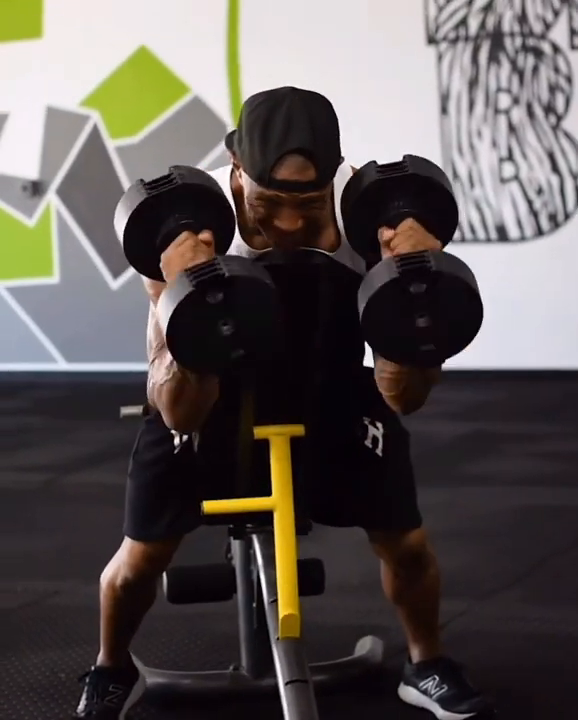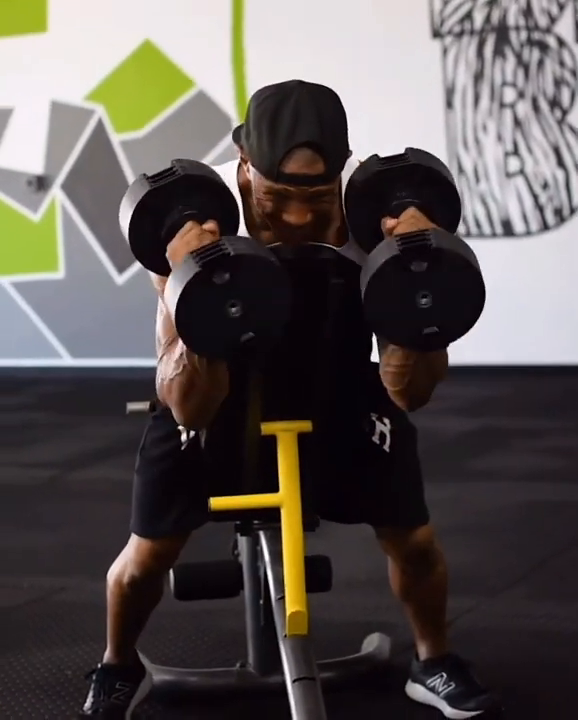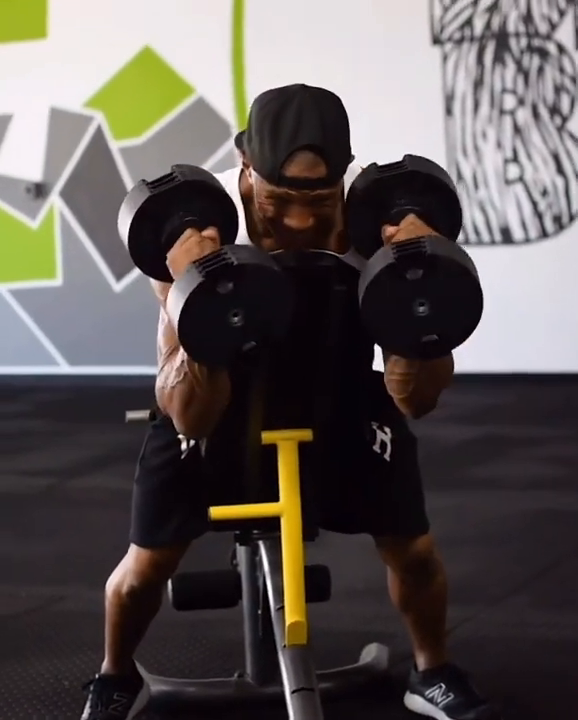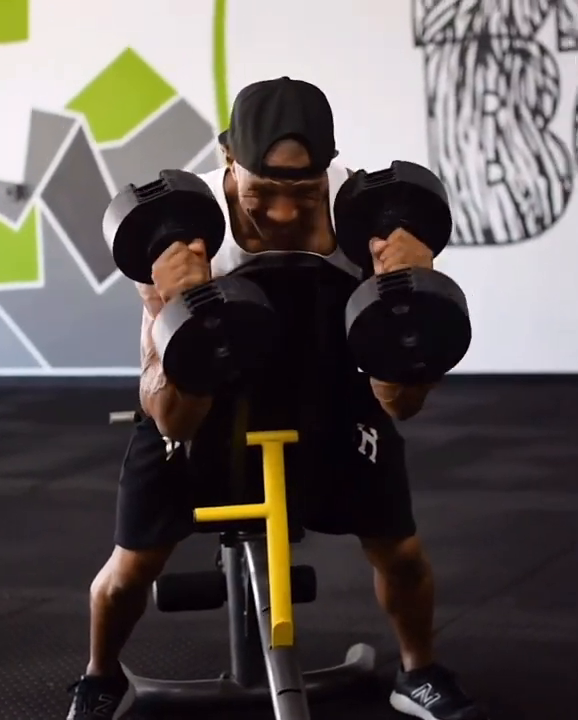
dt=0.1s
person 1, frame 1
left shoulder: (382, 218)
right shoulder: (186, 231)
left elbow: (406, 397)
right elbow: (179, 412)
left hip: (331, 382)
right hip: (215, 389)
left knee: (405, 542)
right knee: (141, 555)
left ankle: (425, 666)
person 1, frame 2
left shoulder: (387, 212)
right shoulder: (193, 225)
left elbow: (411, 393)
right elbow: (189, 408)
left hip: (339, 379)
right hip: (223, 385)
left knee: (413, 539)
right knee: (148, 551)
left ankle: (433, 664)
right ankle: (119, 669)
person 1, frame 3
left shoulder: (391, 224)
right shoulder: (194, 233)
left elbow: (415, 402)
right elbow: (189, 419)
left hip: (339, 388)
right hip: (224, 393)
left knee: (413, 549)
right knee: (146, 562)
person 1, frame 4
right shoulder: (178, 234)
left elbow: (401, 402)
right elbow: (174, 420)
left hip: (325, 391)
right hip: (206, 398)
left knee: (400, 550)
right knee: (131, 564)
